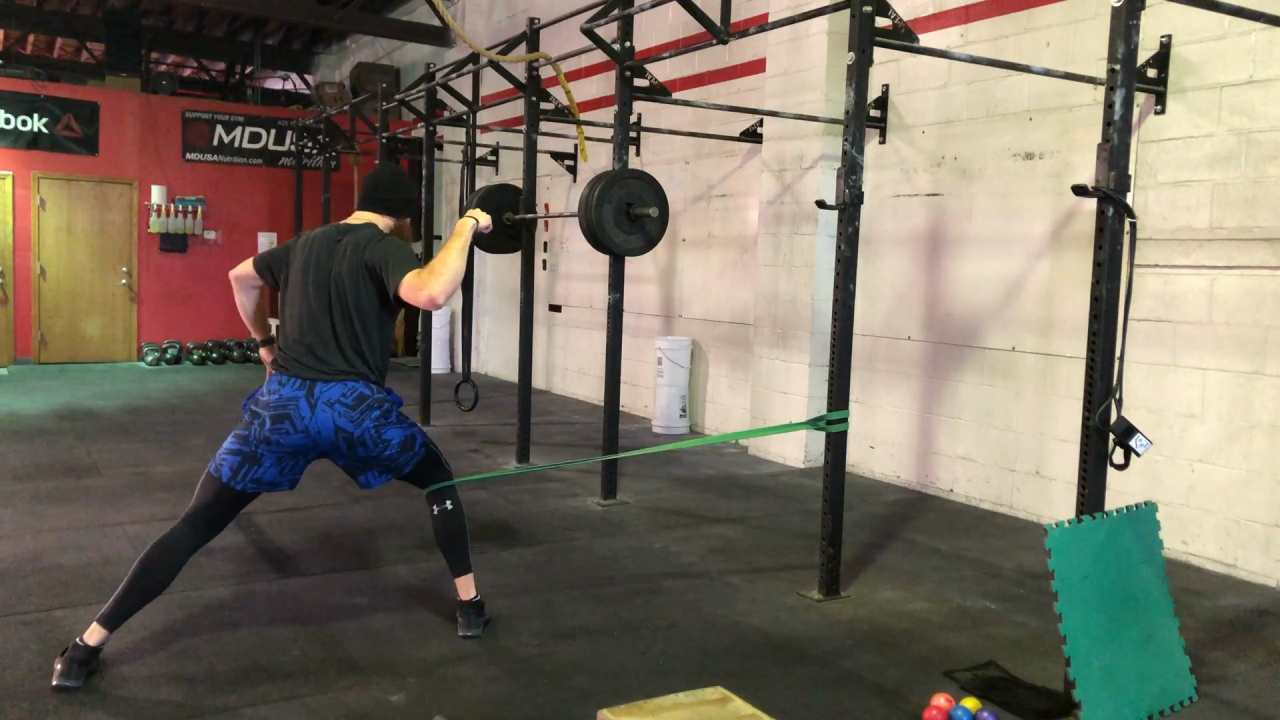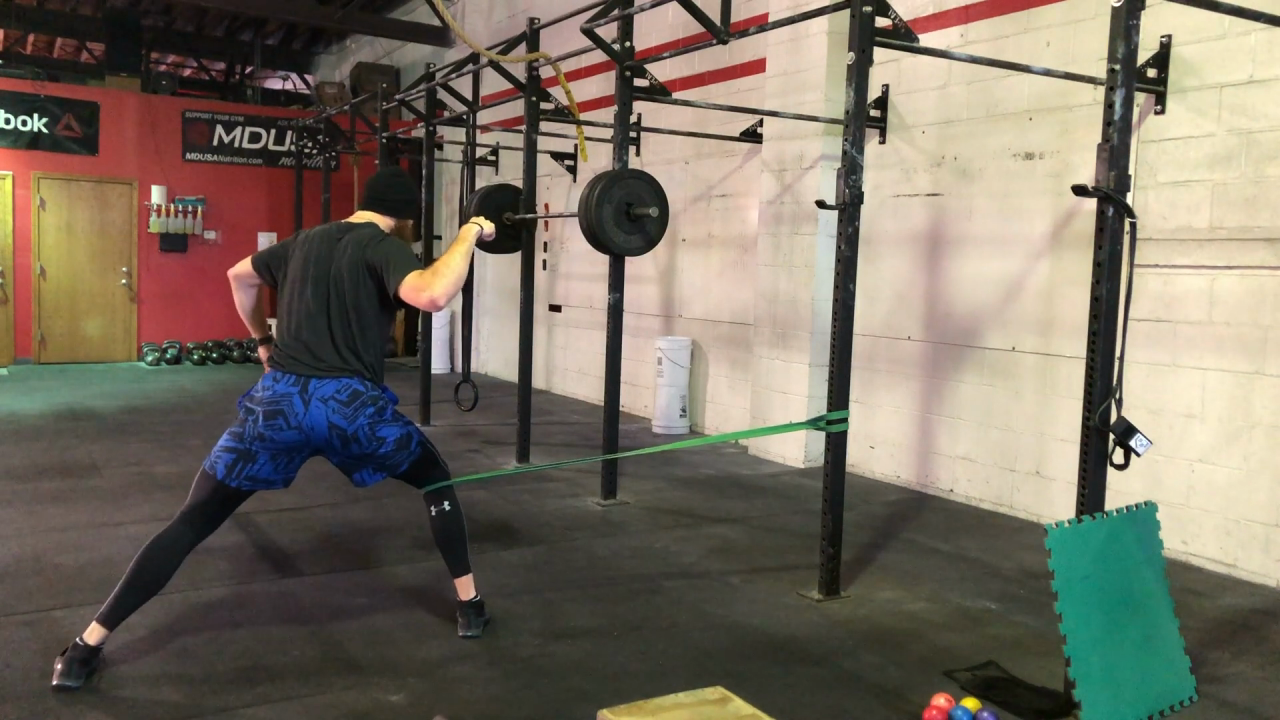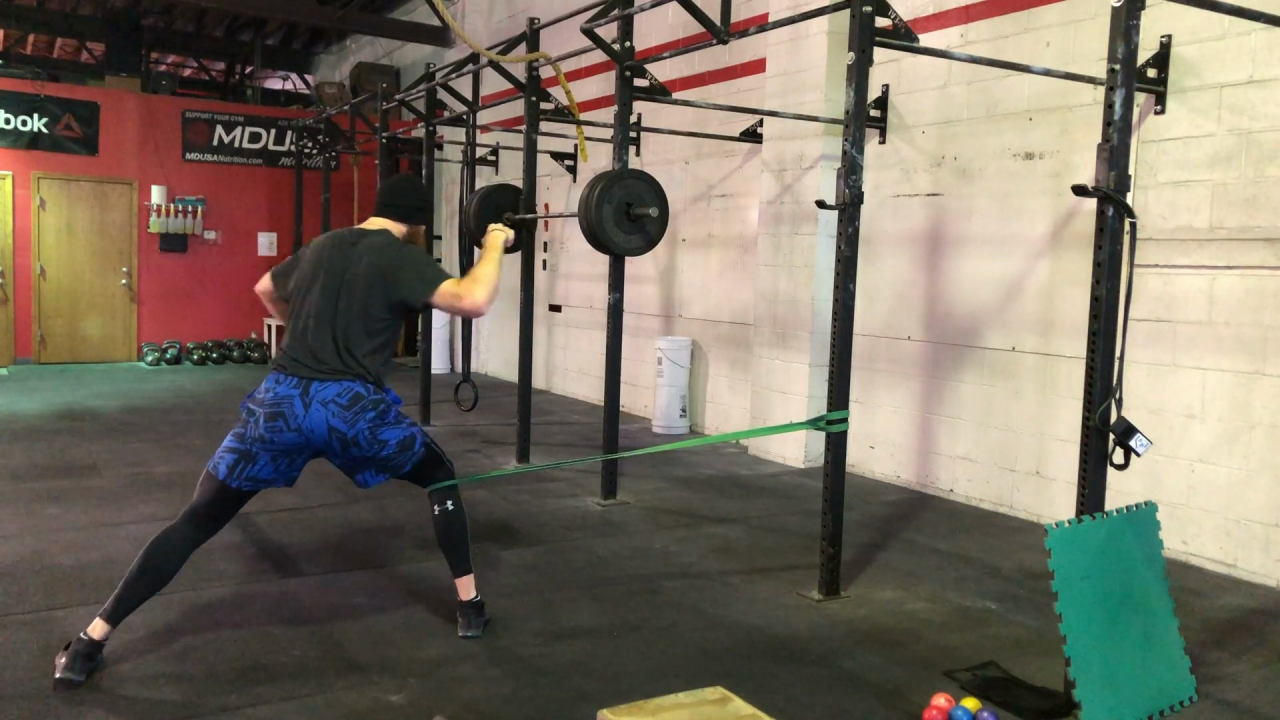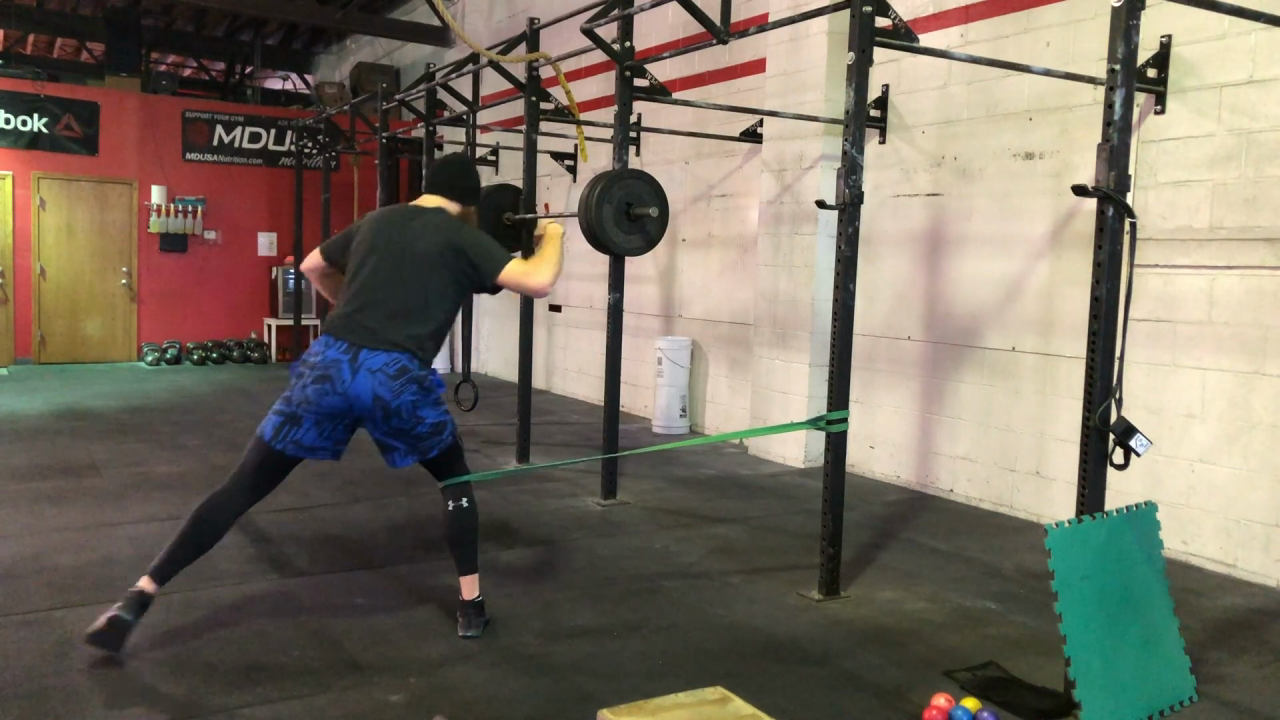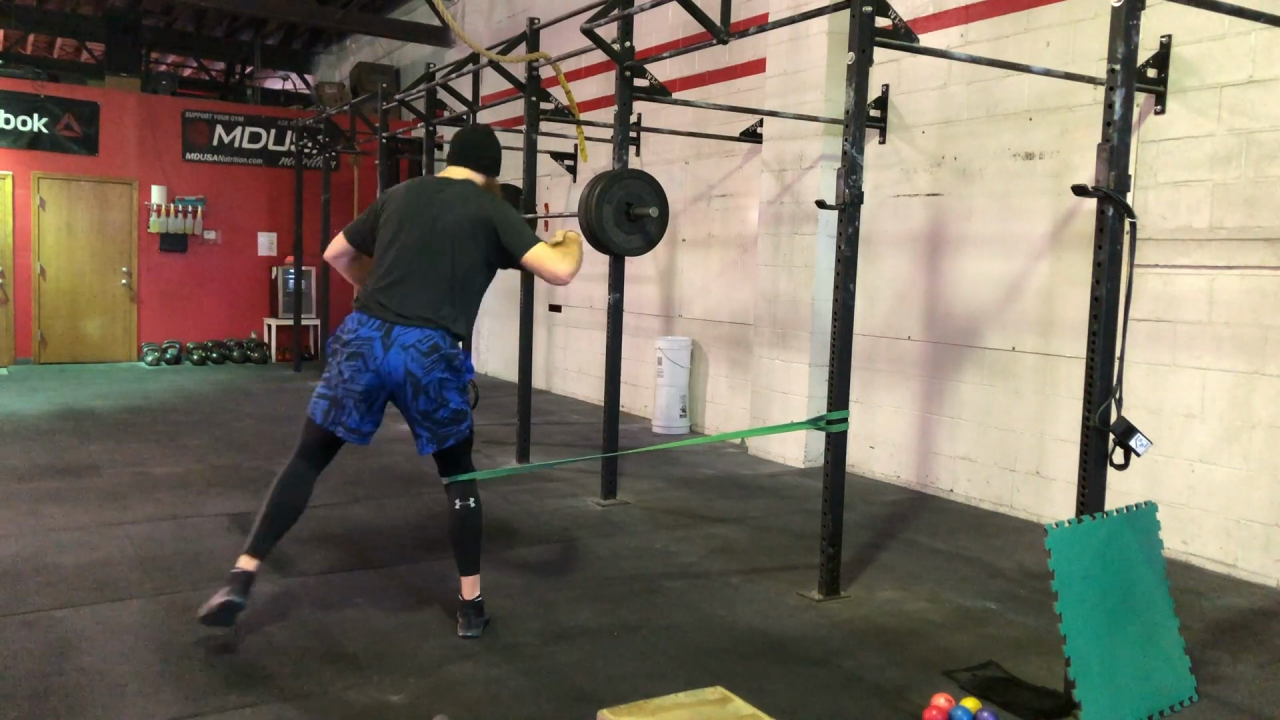
dt=0.2s
person 1, frame 1
left shoulder: (307, 243)
right shoulder: (383, 248)
left elbow: (241, 277)
right elbow: (431, 293)
left wrist: (265, 343)
right wrist: (464, 230)
left hip: (282, 402)
right hip: (354, 407)
left knee: (196, 525)
right knee: (438, 479)
left ankle: (86, 647)
right ankle: (470, 607)
person 1, frame 2
left shoulder: (306, 241)
right shoulder: (384, 249)
left elbow: (238, 276)
right elbow: (431, 294)
left wrist: (264, 338)
right wrist: (466, 236)
left hip: (277, 398)
right hip: (349, 404)
left knee: (191, 523)
right knee: (437, 480)
left ankle: (86, 647)
right ankle: (470, 607)
person 1, frame 3
left shoulder: (322, 247)
right shoulder: (399, 258)
left elbow: (266, 290)
right elbow: (472, 301)
right wrist: (494, 247)
left hip: (280, 398)
right hip: (351, 407)
left knee: (195, 523)
right knee: (440, 477)
left ankle: (88, 643)
right ankle: (470, 607)
person 1, frame 4
left shoulder: (376, 222)
right shoulder: (461, 237)
left elbow: (312, 266)
right elbow: (538, 282)
right wrist: (552, 238)
left hip: (328, 364)
right hip: (397, 377)
left knee: (245, 486)
right knee: (454, 476)
left ankle: (137, 600)
right ankle: (469, 606)
person 1, frame 5
left shoulder: (400, 195)
right shoulder: (492, 209)
left elbow: (335, 254)
right elbow: (559, 271)
right wrist: (571, 242)
left hip: (362, 337)
right hip: (430, 353)
left knee: (308, 460)
right knee: (458, 473)
left ankle: (241, 578)
right ankle: (471, 605)
